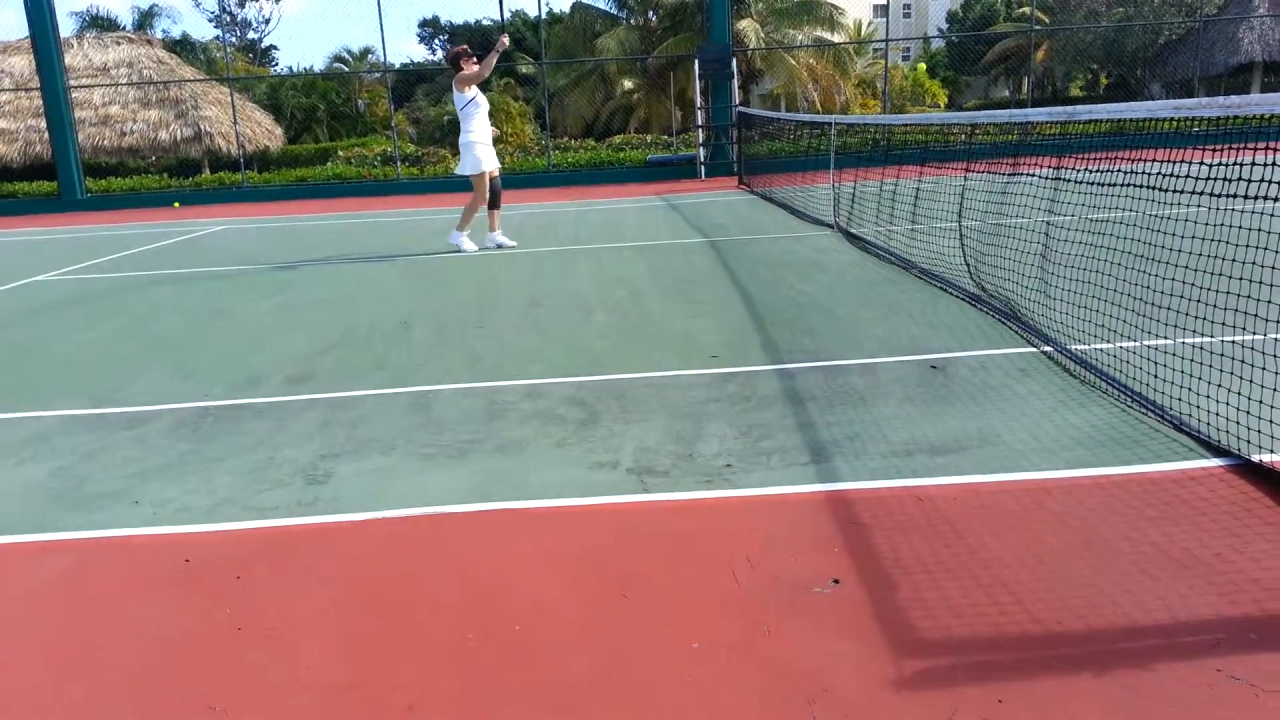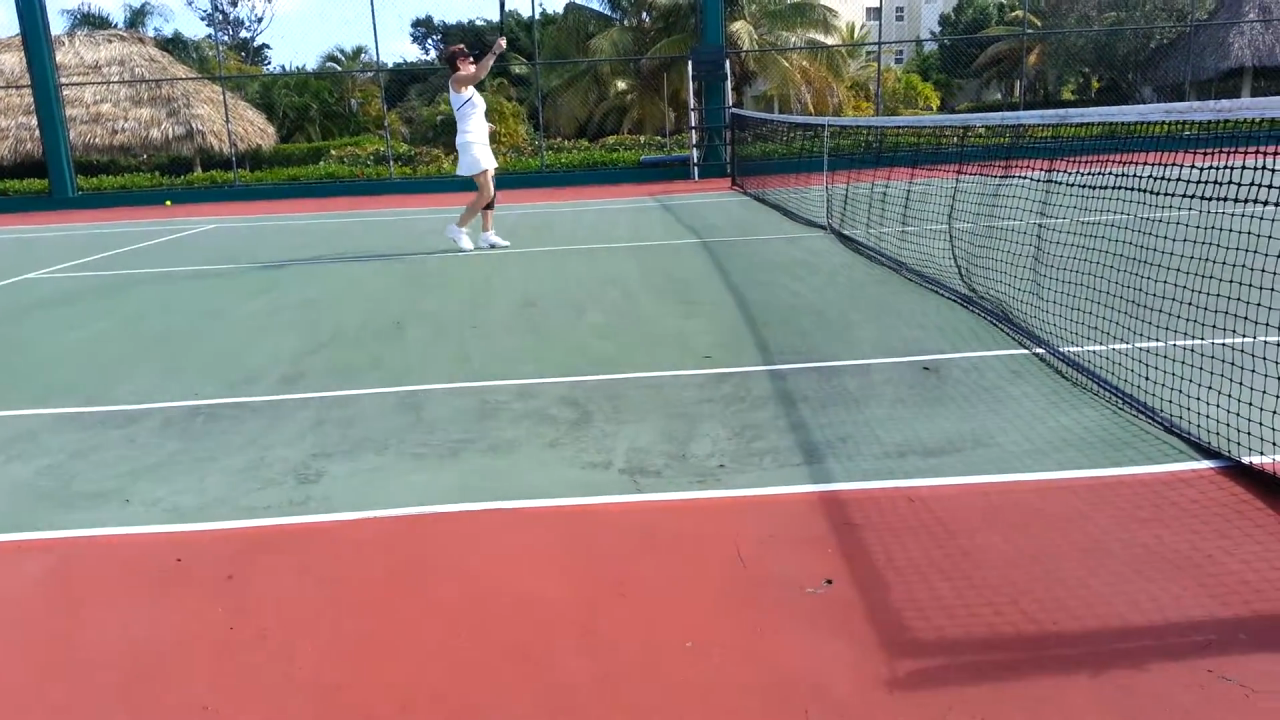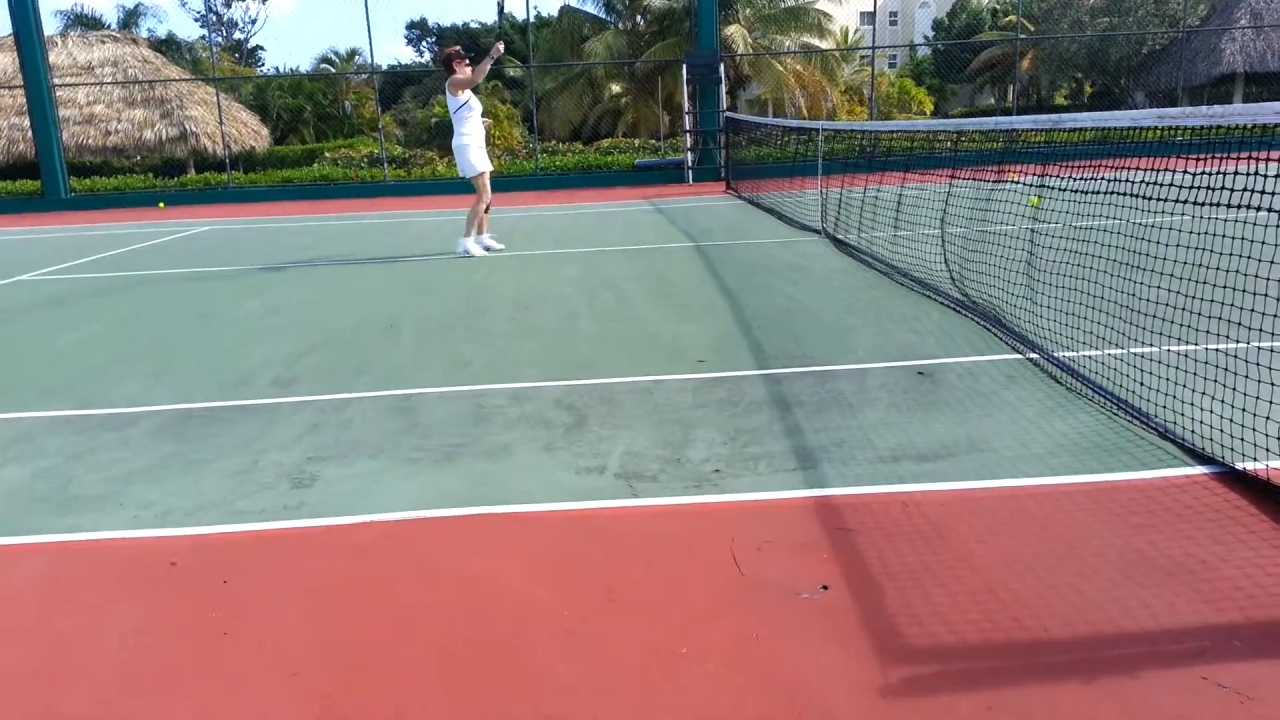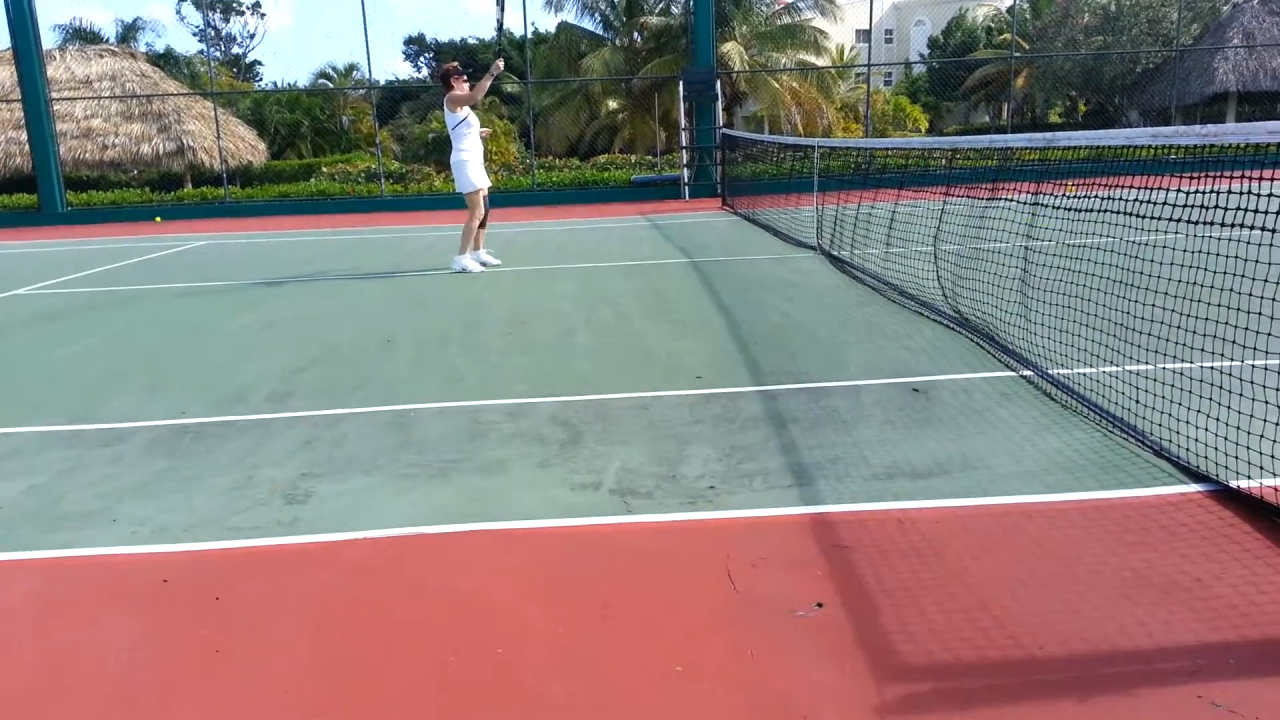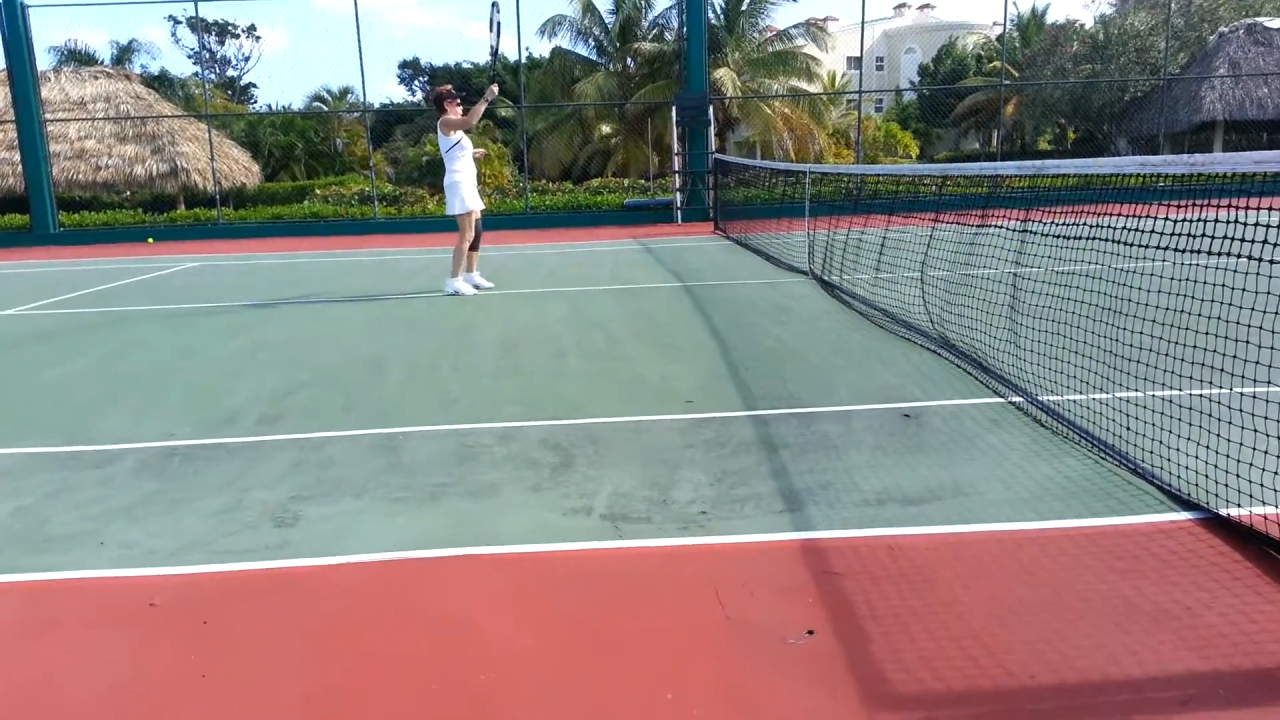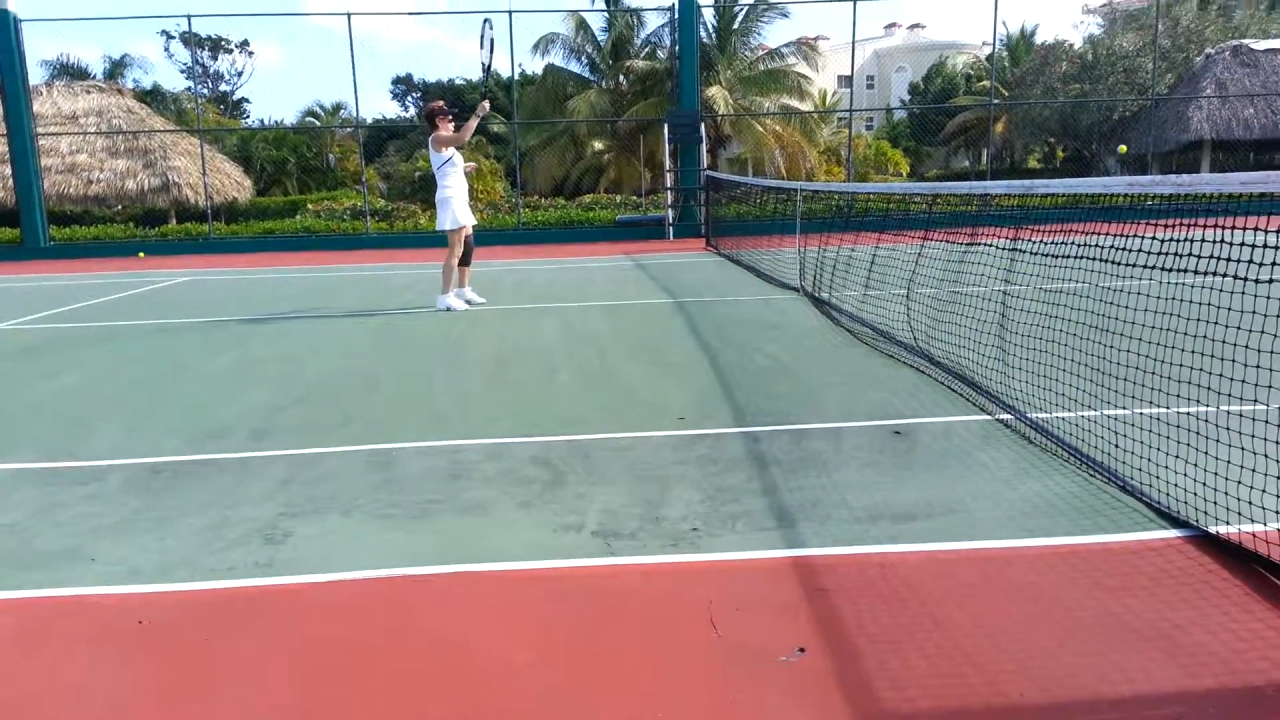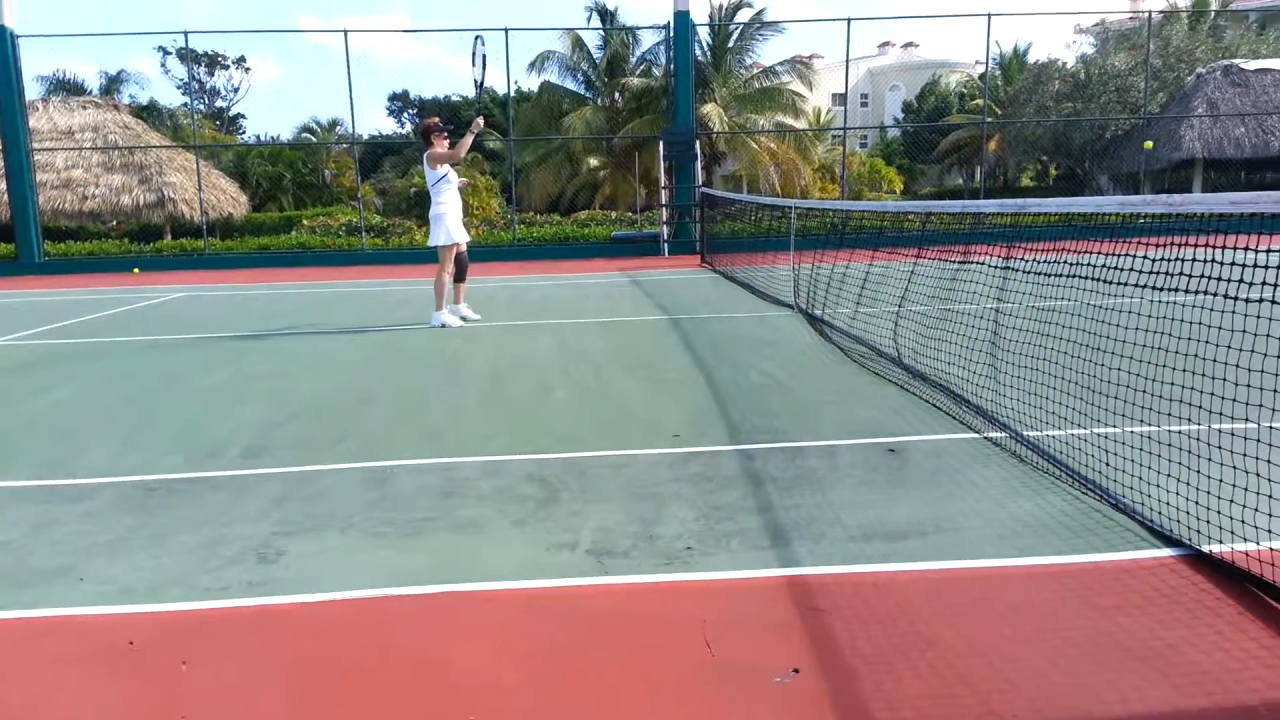
dt=0.1s
person 1, frame 1
left shoulder: (469, 85)
right shoulder: (461, 79)
right elbow: (483, 73)
left wrist: (487, 127)
right wrist: (497, 49)
left hip: (483, 144)
right hip: (474, 144)
left knee: (496, 190)
right knee: (481, 195)
left ankle: (494, 234)
right ankle: (459, 233)
person 1, frame 2
left shoulder: (465, 86)
right shoulder: (457, 79)
right elbow: (479, 75)
left wrist: (483, 124)
right wrist: (494, 51)
left hip: (480, 144)
right hip: (471, 144)
left knee: (490, 191)
right knee: (486, 193)
left ankle: (487, 235)
right ankle: (458, 228)
person 1, frame 3
left shoulder: (461, 87)
right shoulder: (454, 82)
right elbow: (476, 79)
left wrist: (478, 121)
right wrist: (492, 55)
left hip: (475, 146)
right hip: (467, 146)
left knee: (485, 196)
right knee: (484, 196)
left ankle: (481, 237)
right ankle: (466, 241)
person 1, frame 4
left shoulder: (459, 103)
right shoulder: (452, 99)
right elbow: (475, 96)
left wrist: (477, 132)
right wrist: (492, 73)
left hip: (473, 162)
right hip: (466, 162)
left knee: (482, 211)
right knee: (477, 213)
left ankle: (478, 253)
right ankle: (462, 258)
person 1, frame 5
left shoulder: (451, 126)
right shoulder: (446, 122)
right elbow: (470, 120)
left wrist: (470, 153)
right wrist: (487, 98)
left hip: (466, 185)
right hip: (459, 184)
left knee: (476, 231)
right knee: (466, 235)
left ankle: (470, 275)
right ankle: (454, 281)
person 1, frame 6
left shoulder: (443, 142)
right shoulder: (437, 138)
right elbow: (462, 137)
left wrist: (462, 168)
right wrist: (478, 114)
left hip: (458, 200)
right hip: (450, 200)
left knee: (467, 247)
right knee: (455, 250)
left ankle: (463, 290)
right ankle: (445, 297)
person 1, frame 7
left shoulder: (437, 159)
right shoulder: (432, 155)
right elbow: (458, 154)
left wrist: (454, 183)
right wrist: (473, 130)
left hip: (451, 217)
right hip: (444, 217)
left knee: (462, 263)
right knee: (445, 267)
left ankle: (458, 306)
right ankle: (439, 314)
